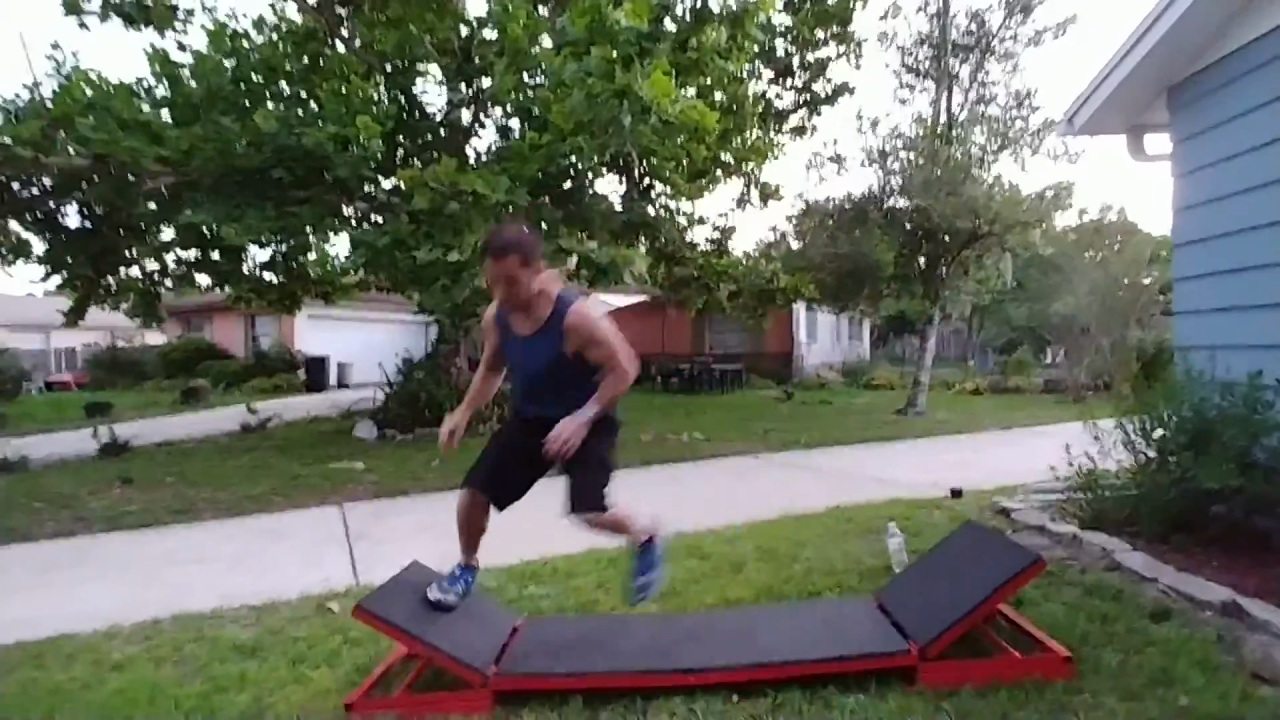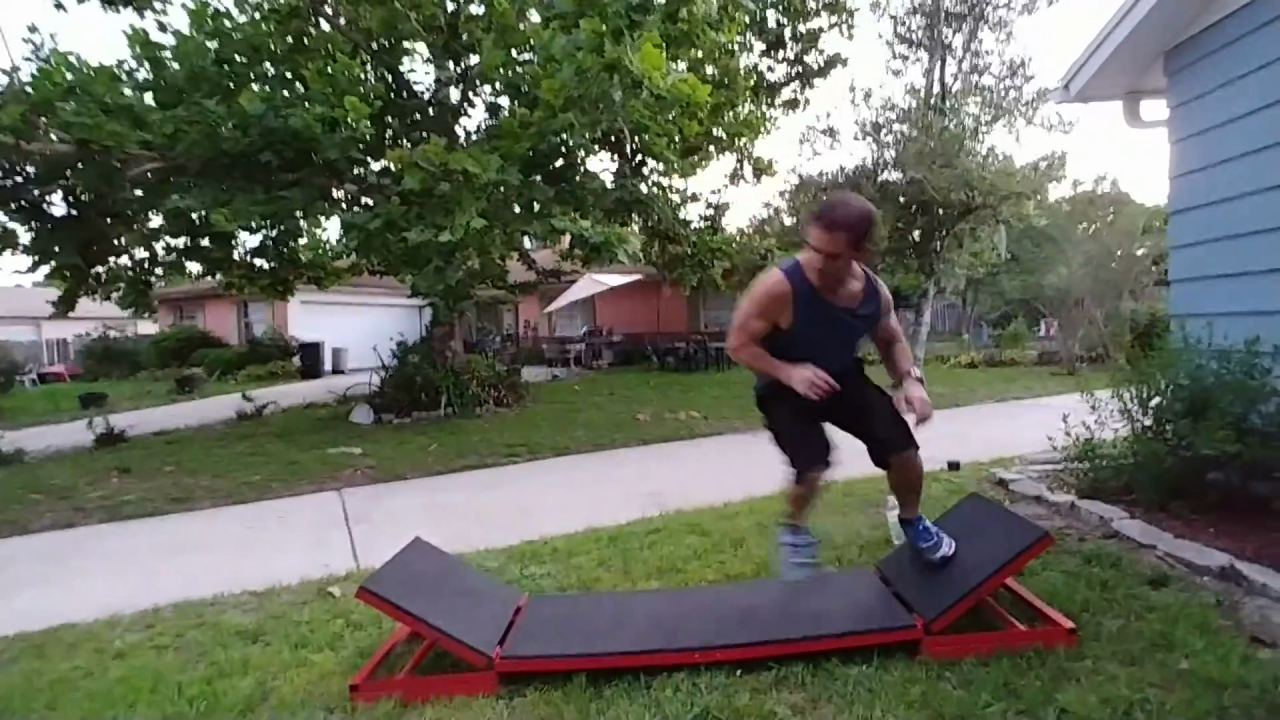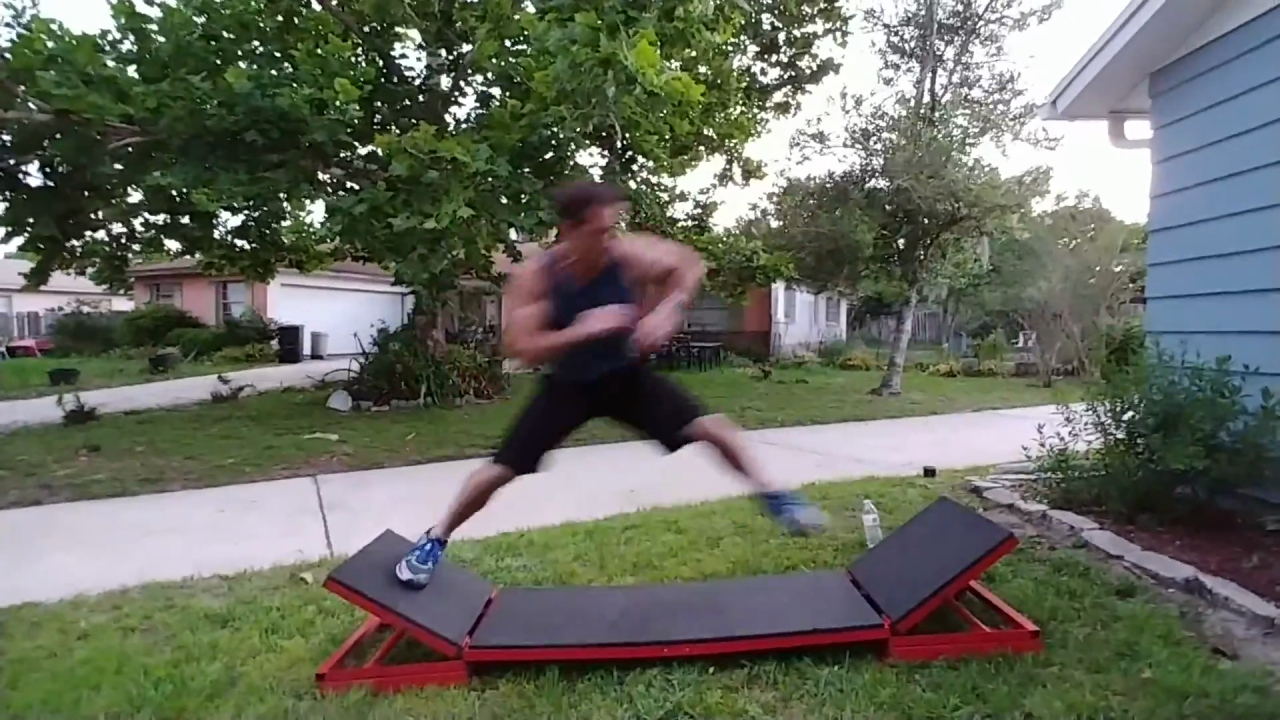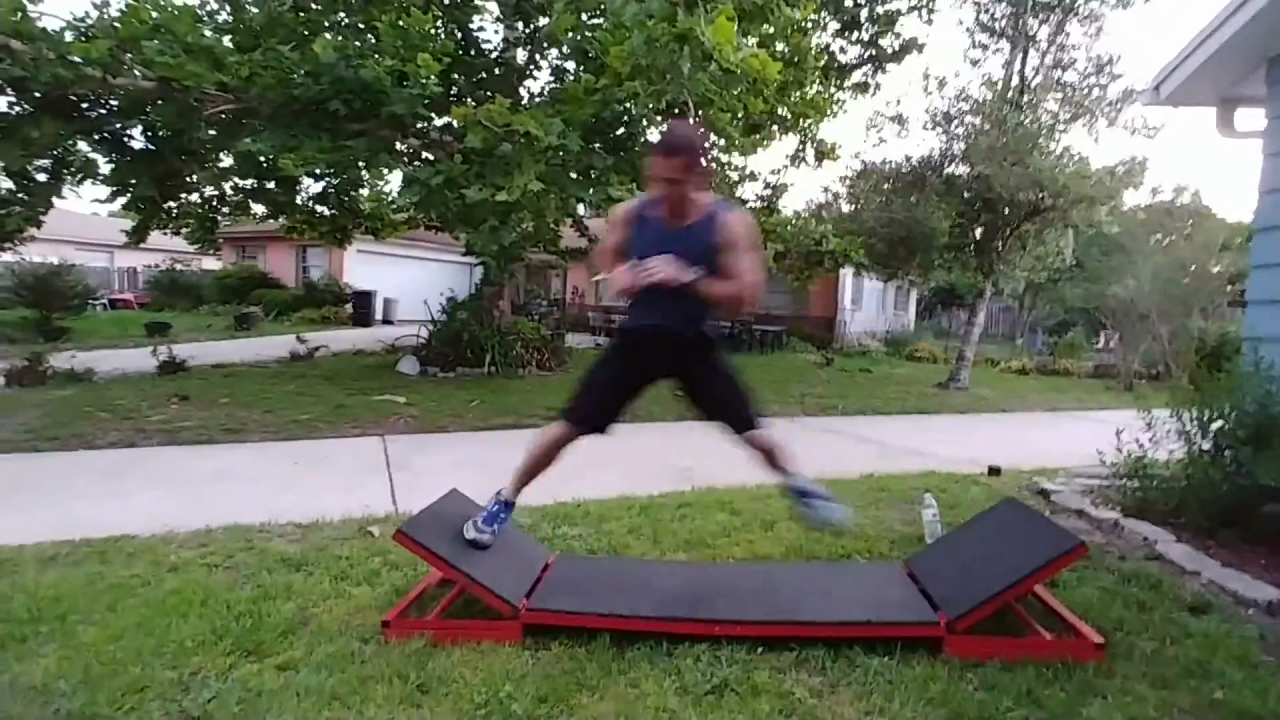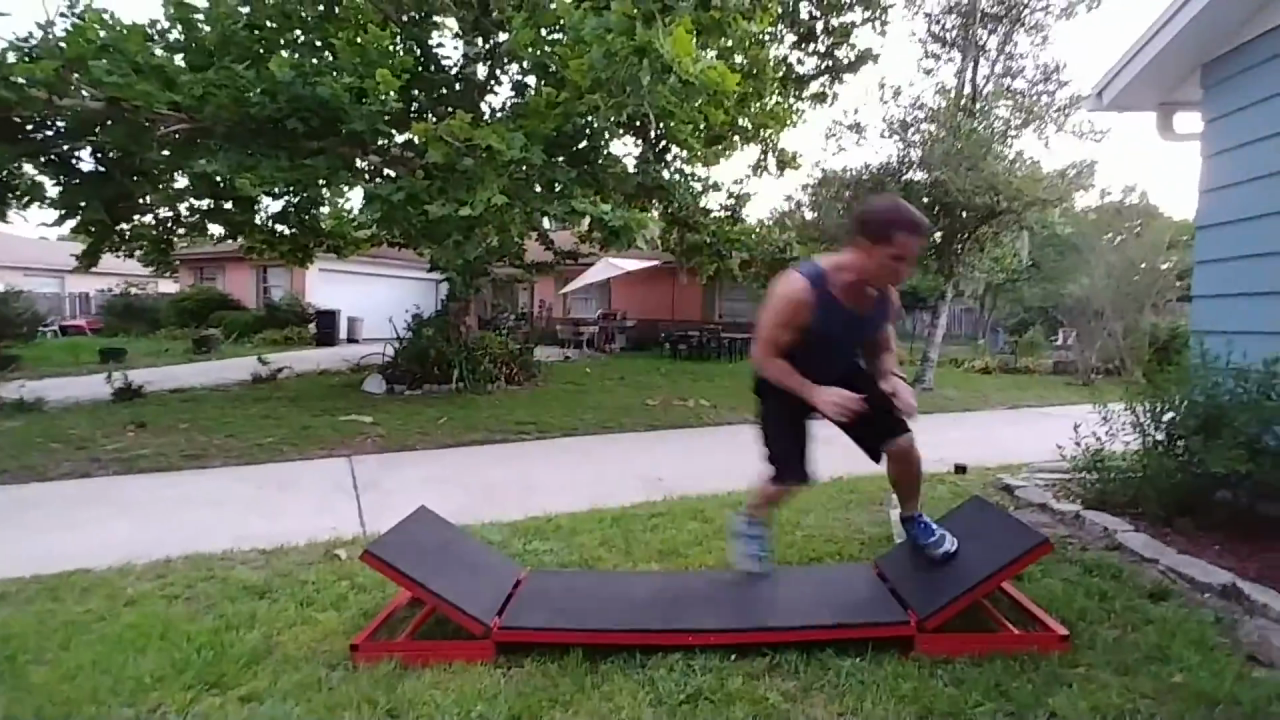
dt=1s
person 1, frame 1
left shoulder: (575, 316)
right shoulder: (496, 317)
left elbow: (623, 371)
right elbow: (491, 369)
left wrist: (584, 418)
right wrist: (463, 412)
left hip: (583, 423)
right hip: (532, 420)
left knee: (588, 511)
right knee: (475, 492)
left ankle: (642, 540)
right ankle: (468, 566)
person 1, frame 2
left shoulder: (875, 292)
right shoulder: (778, 285)
left elbow: (893, 340)
right elbow: (739, 344)
left wrist: (910, 379)
right wrist: (788, 372)
left hip: (842, 380)
right hip: (785, 389)
left knee: (903, 451)
right knee: (813, 467)
left ankle: (911, 522)
right ankle: (794, 528)
person 1, frame 3
left shoulder: (626, 255)
right shoulder: (534, 274)
left elbow: (689, 263)
right elbow: (524, 347)
left wrist: (668, 310)
right wrist: (581, 331)
left hip: (626, 373)
right hip: (567, 385)
left knee: (709, 426)
right knee: (500, 468)
left ankle: (772, 495)
right ankle: (435, 540)
person 1, frame 4
left shoulder: (730, 223)
right shoulder: (630, 214)
left elbow: (746, 298)
right elbow: (605, 257)
left wrist: (689, 277)
right wrist: (617, 274)
left hip: (693, 343)
right hip: (638, 338)
left knee: (748, 430)
right knee: (569, 426)
left ankle: (798, 485)
right ankle: (506, 500)
person 1, frame 5
left shoulder: (884, 296)
right shoulder: (799, 288)
left elbow: (878, 347)
right elbow: (763, 357)
left wrist: (893, 378)
right wrist: (814, 393)
left hip: (842, 375)
right hip: (787, 385)
left knee: (901, 444)
right knee: (789, 478)
left ankle: (912, 519)
right ankle: (753, 518)
